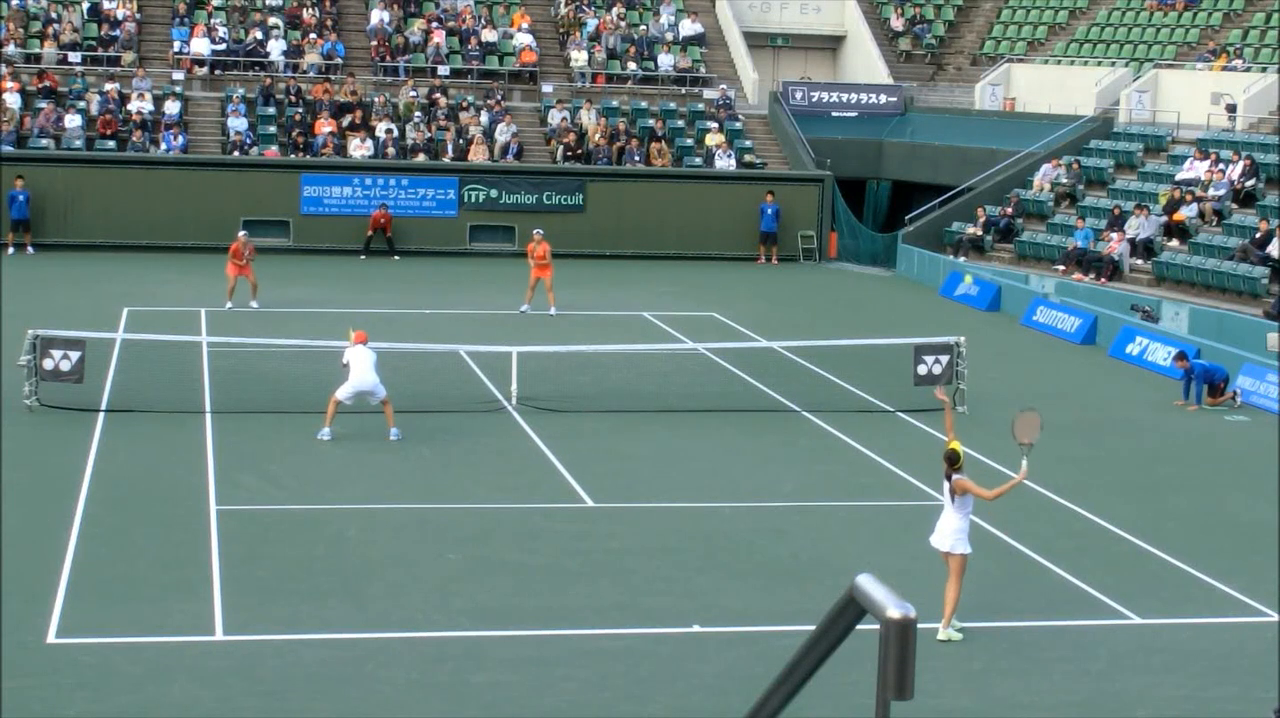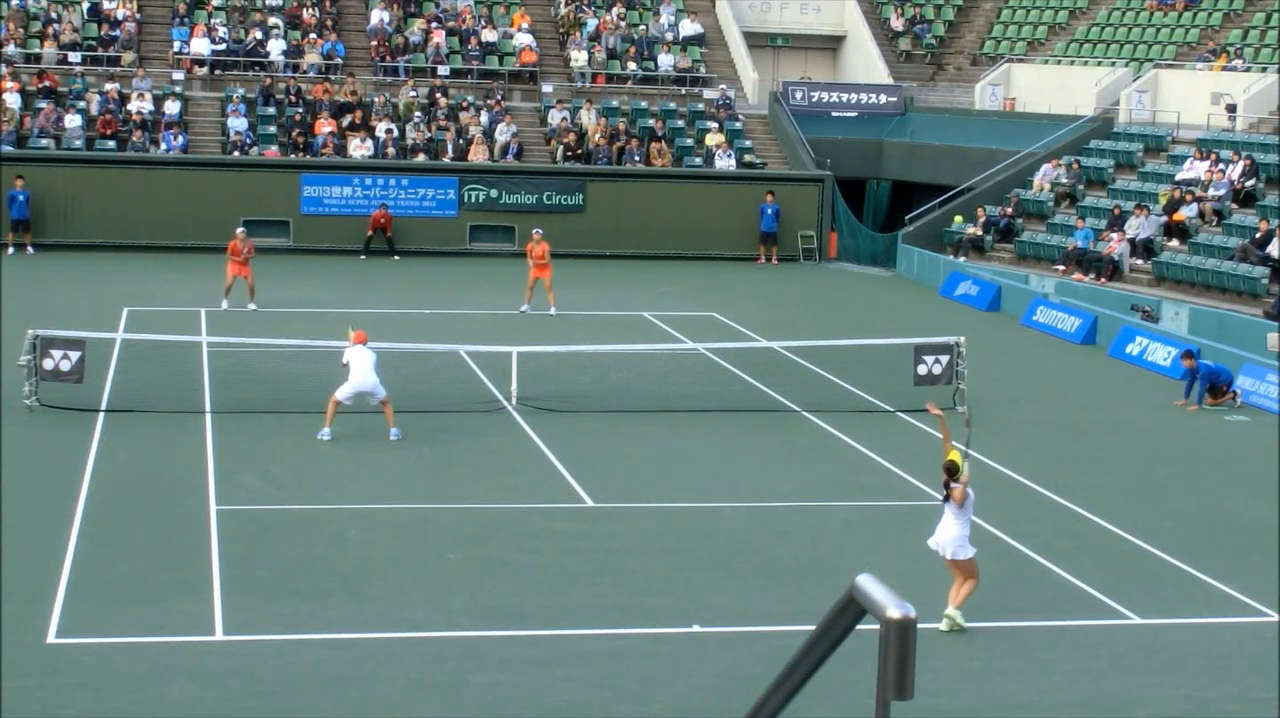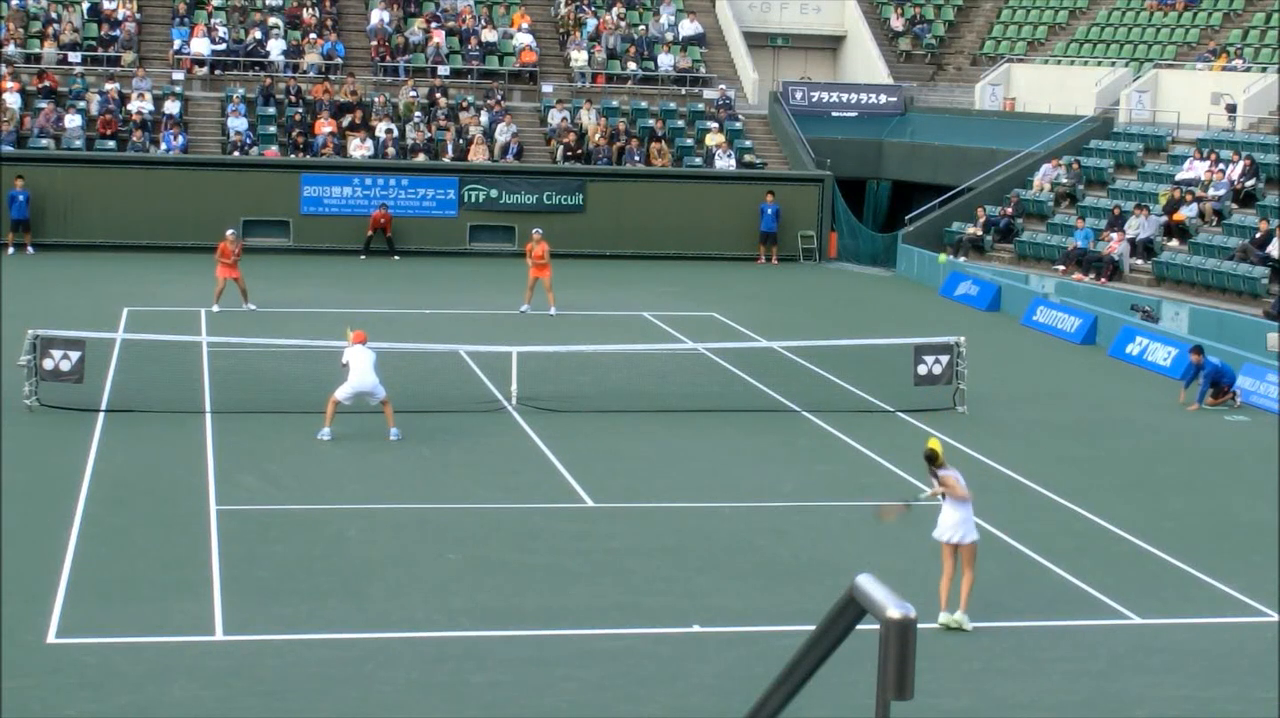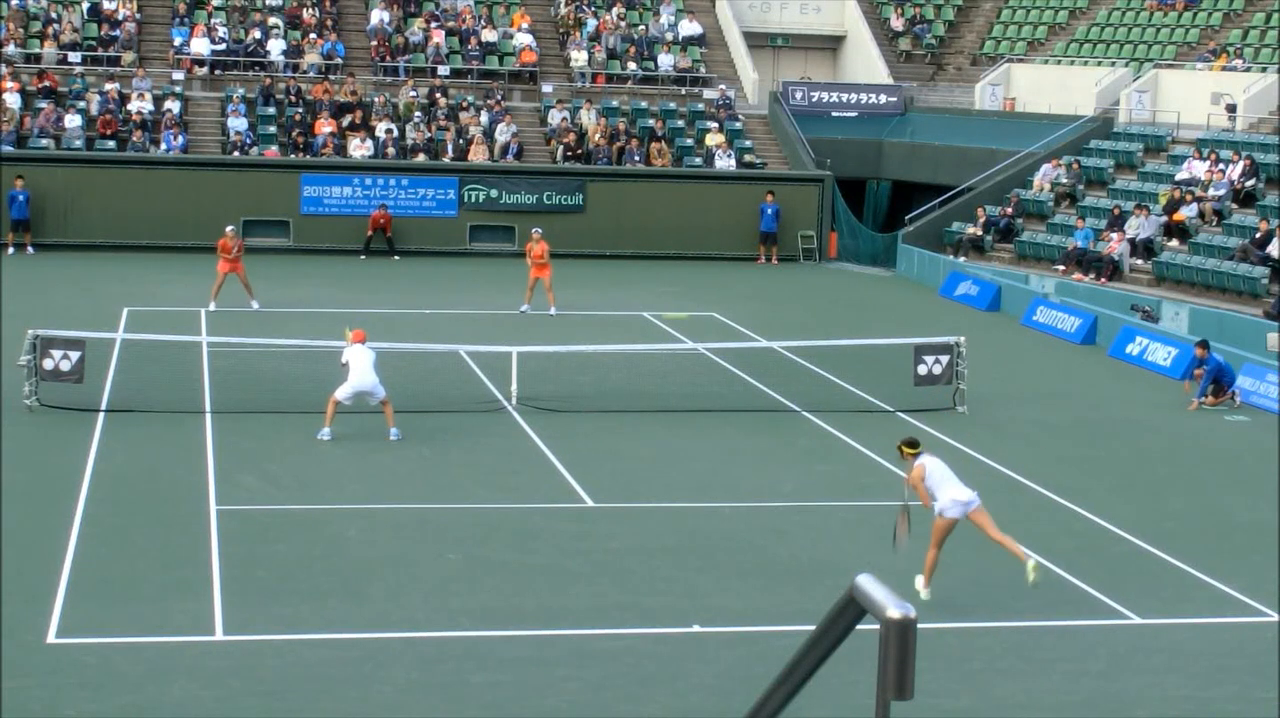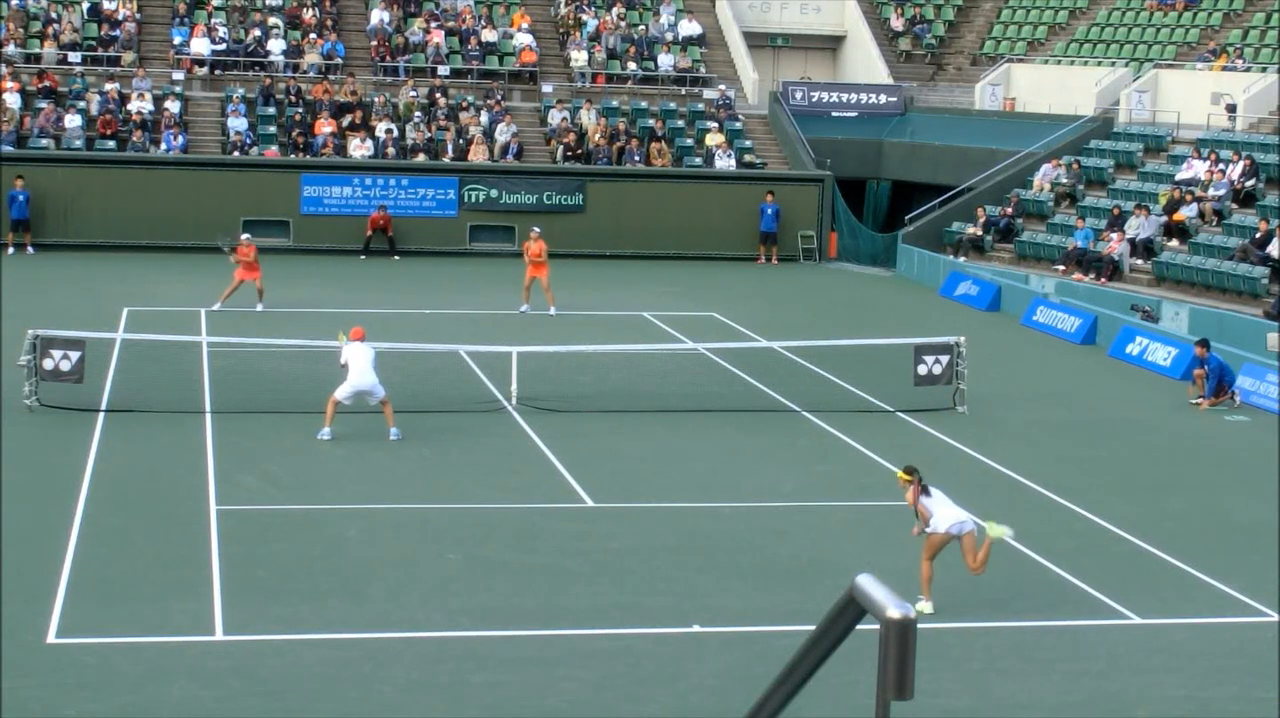
dt=0.3s
person 1, frame 1
left shoulder: (948, 472)
right shoulder: (961, 482)
left elbow: (950, 433)
right elbow: (990, 495)
left wrist: (946, 404)
right wrist: (1017, 479)
left hip: (944, 529)
right hip: (956, 534)
left knee: (952, 579)
right knee: (955, 582)
left ankle: (948, 620)
right ankle: (945, 629)
person 1, frame 2
left shoulder: (950, 475)
right shoulder: (959, 490)
left elbow: (947, 444)
right elbow: (959, 503)
left wrist: (941, 418)
right wrist: (965, 485)
left hip: (944, 536)
right hip: (956, 540)
left knee: (960, 579)
right knee: (972, 578)
left ankle: (948, 618)
right ankle: (953, 609)
person 1, frame 3
left shoulder: (936, 472)
right shoulder: (948, 476)
right elbow: (964, 495)
left hip: (947, 523)
right hip: (961, 524)
left knee: (948, 571)
right knee: (968, 570)
left ankle: (944, 612)
right ankle: (961, 612)
person 1, frame 4
left shoulder: (916, 472)
right shoulder: (930, 458)
left elbow: (927, 502)
left hip: (950, 504)
right hip: (967, 498)
left knee: (934, 547)
right knee: (996, 535)
left ankle: (925, 587)
right ankle: (1027, 561)
person 1, frame 5
left shoulder: (910, 494)
right shoulder: (930, 489)
left elbow: (926, 516)
left wrist: (921, 528)
right wrist: (922, 528)
left hip: (946, 522)
right hip: (964, 519)
left knee: (927, 559)
right knee: (976, 568)
left ankle: (926, 602)
right ankle: (992, 533)
